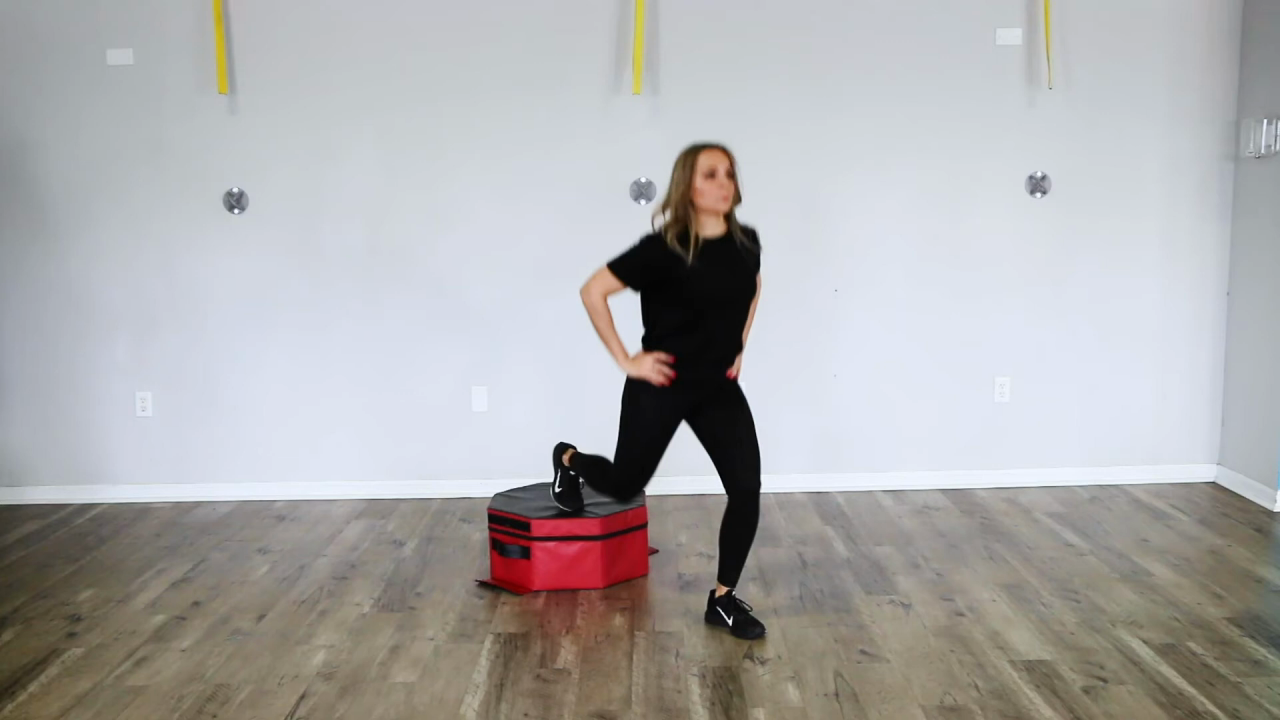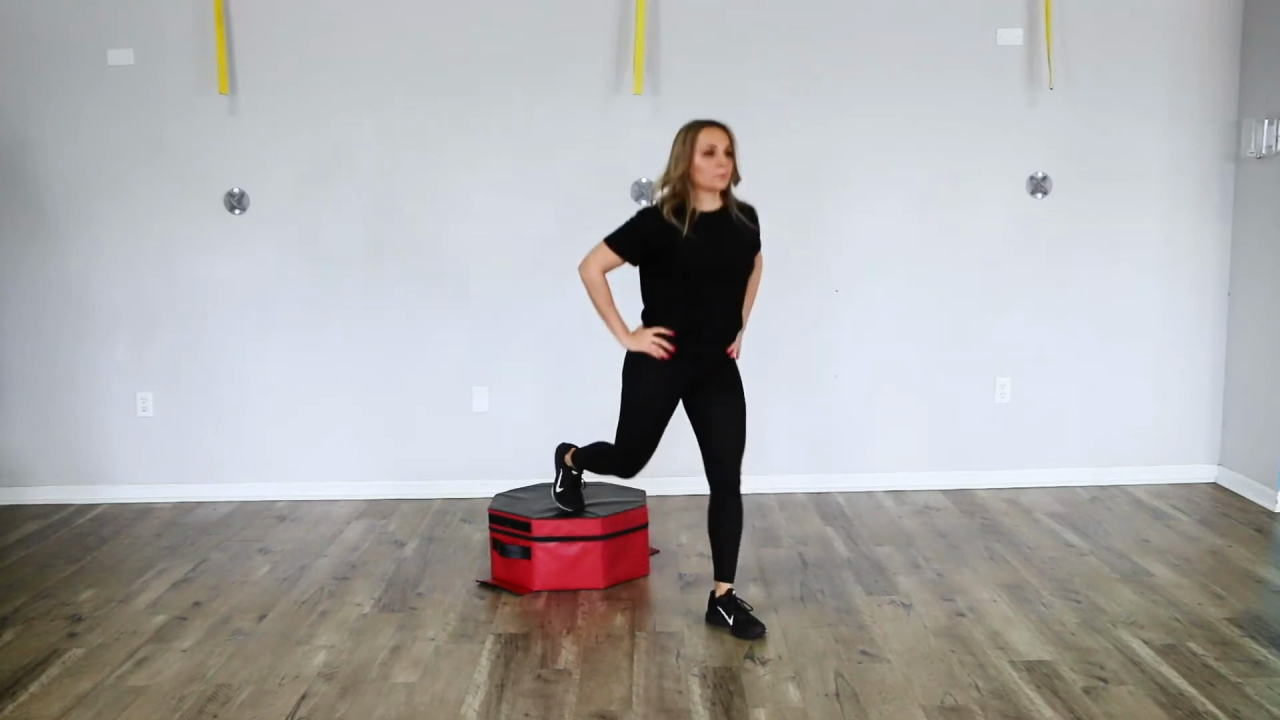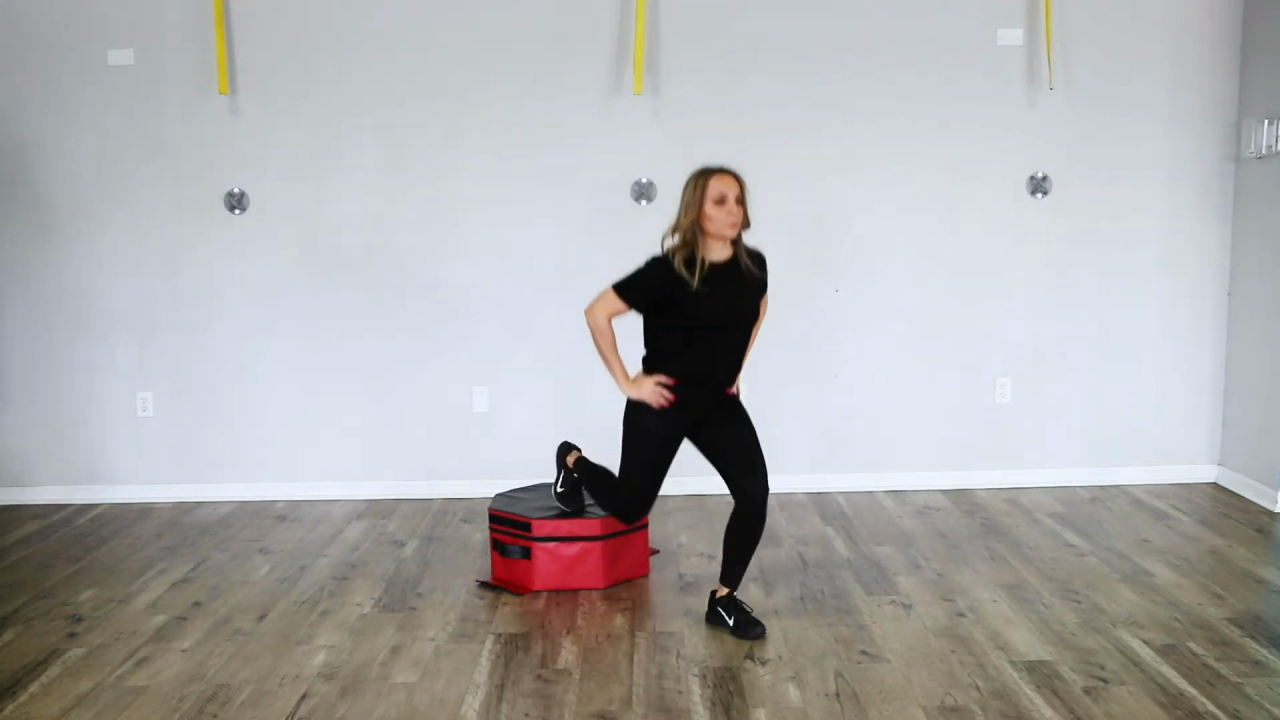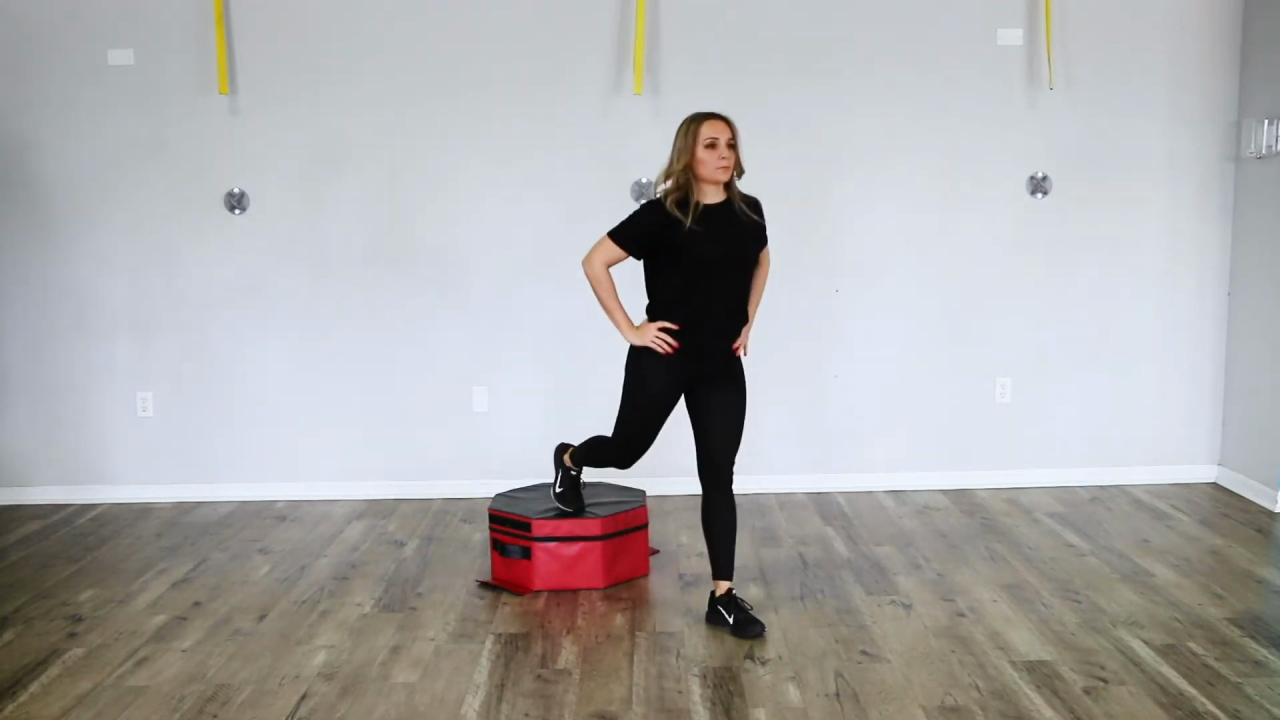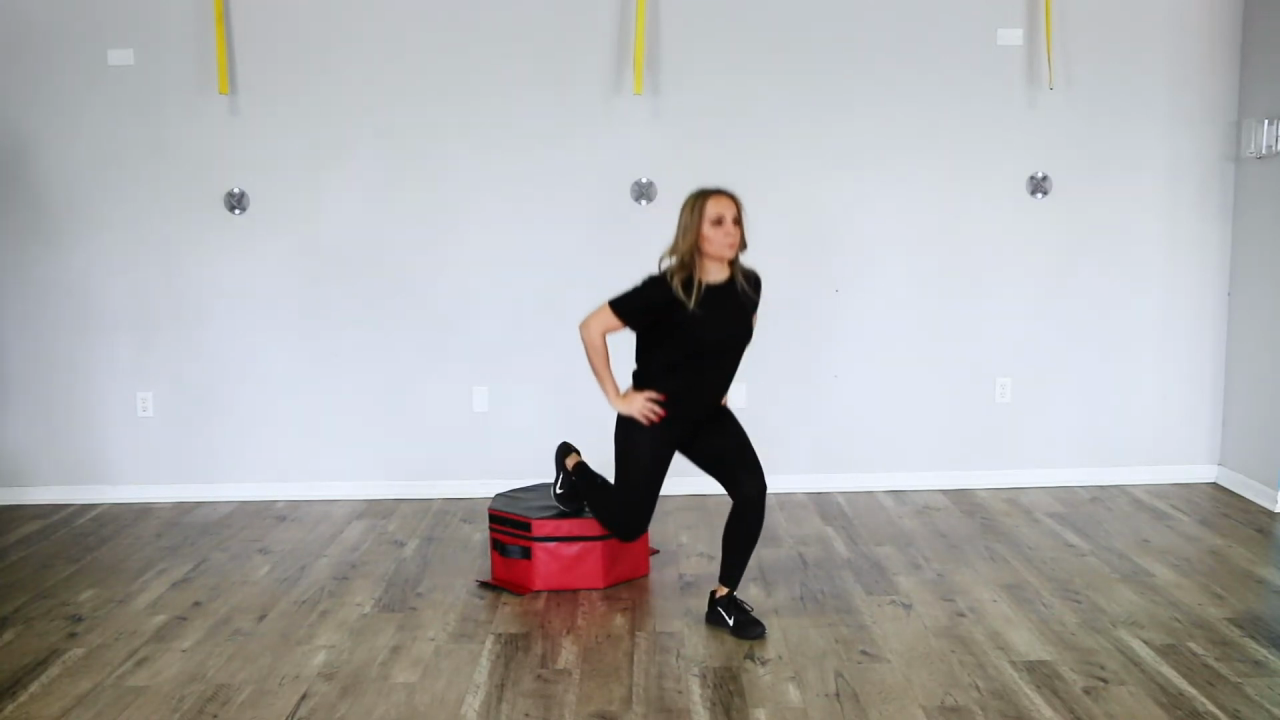
dt=1s
person 1, frame 1
left shoulder: (746, 242)
right shoulder: (663, 248)
right elbow: (593, 291)
right wrist: (625, 360)
left hip: (718, 386)
right hip: (661, 386)
left knee: (747, 487)
right knee: (626, 485)
left ankle: (723, 598)
right ankle: (569, 464)
person 1, frame 2
left shoulder: (744, 219)
right shoulder: (659, 222)
right elbow: (591, 268)
right wrist: (625, 335)
left hip: (718, 368)
right hip: (660, 363)
left knee: (726, 479)
right knee: (629, 461)
left ankle: (723, 598)
right ankle: (570, 461)
person 1, frame 3
left shoulder: (753, 266)
right shoulder: (669, 272)
right elbow: (597, 313)
right wrist: (626, 383)
left hip: (718, 404)
right hip: (661, 405)
left knee: (754, 492)
right knee: (629, 507)
left ankle: (724, 600)
right ankle: (573, 465)
person 1, frame 4
left shoulder: (749, 212)
right shoulder: (663, 214)
left elbow: (761, 264)
right elbow: (595, 262)
left wrist: (747, 321)
right wrist: (628, 329)
left hip: (722, 363)
right hip: (663, 358)
left knee: (719, 477)
right knee: (625, 451)
left ankle: (722, 597)
right ankle: (567, 462)
person 1, frame 5
left shoulder: (747, 286)
right shoulder: (666, 291)
right elbow: (592, 328)
right wrist: (617, 399)
left hip: (707, 416)
right hip: (653, 417)
left knee: (752, 490)
right knee: (627, 524)
left ankle: (724, 599)
right ankle: (572, 468)
